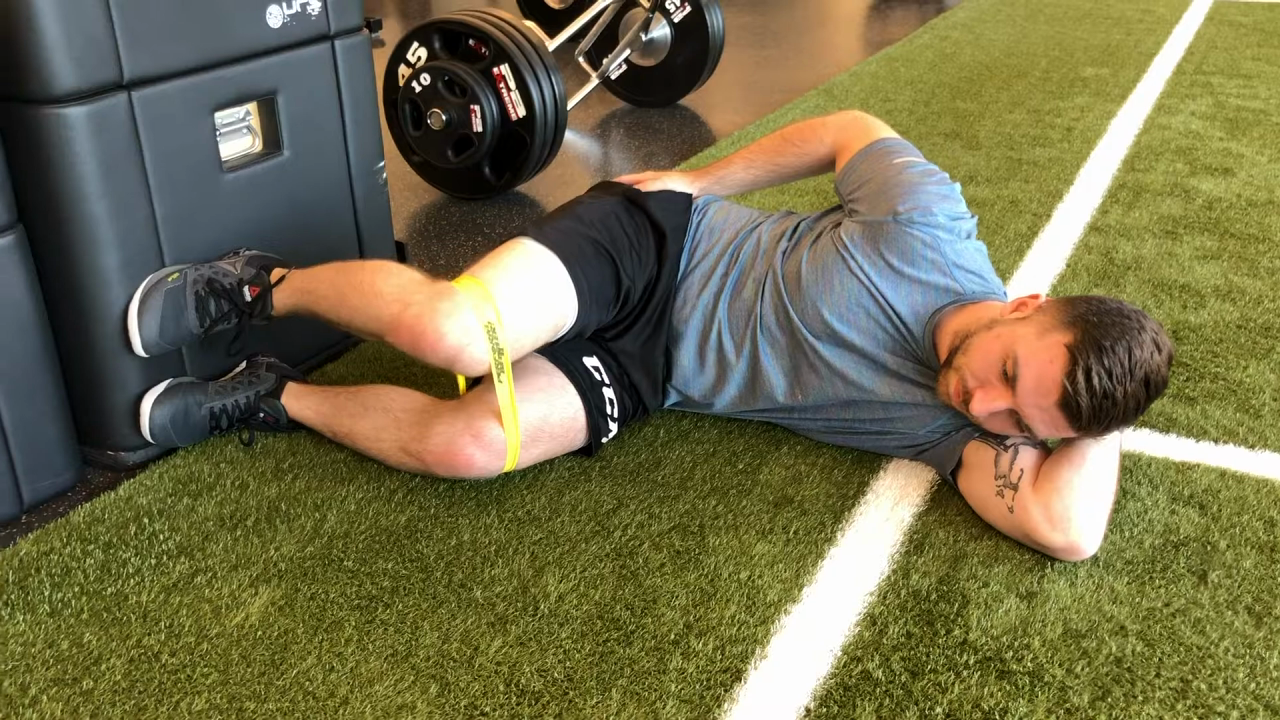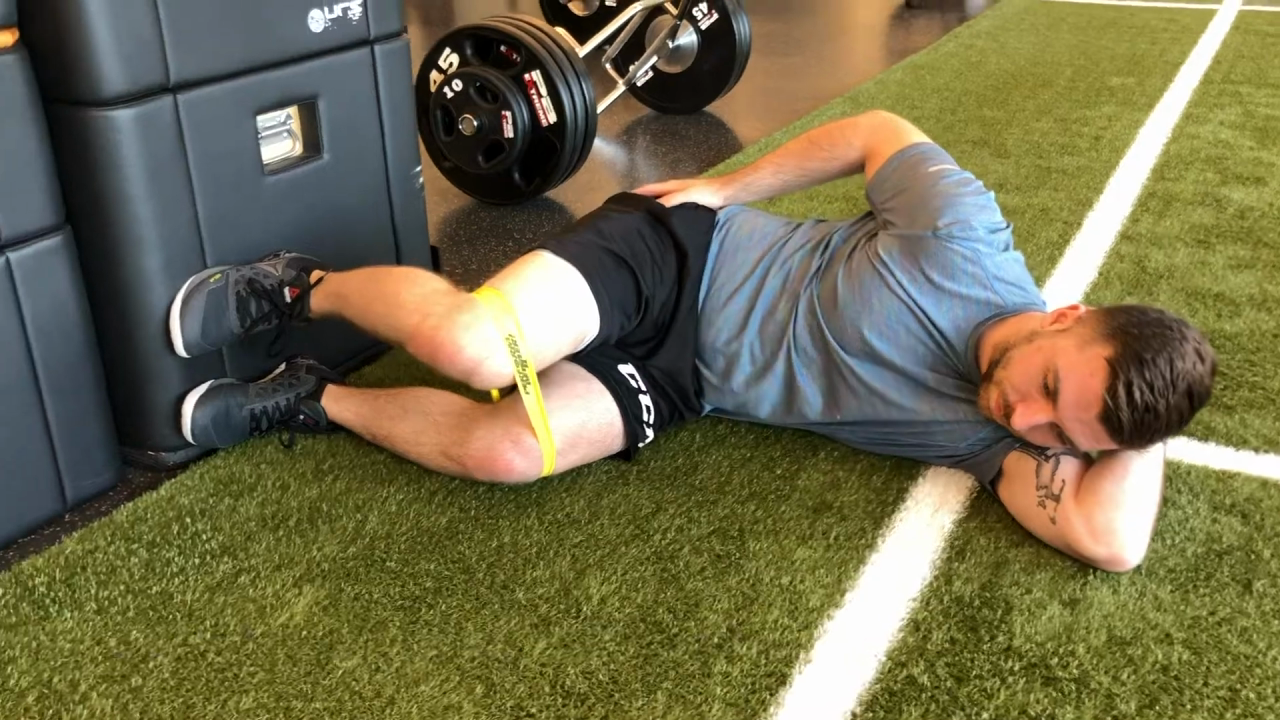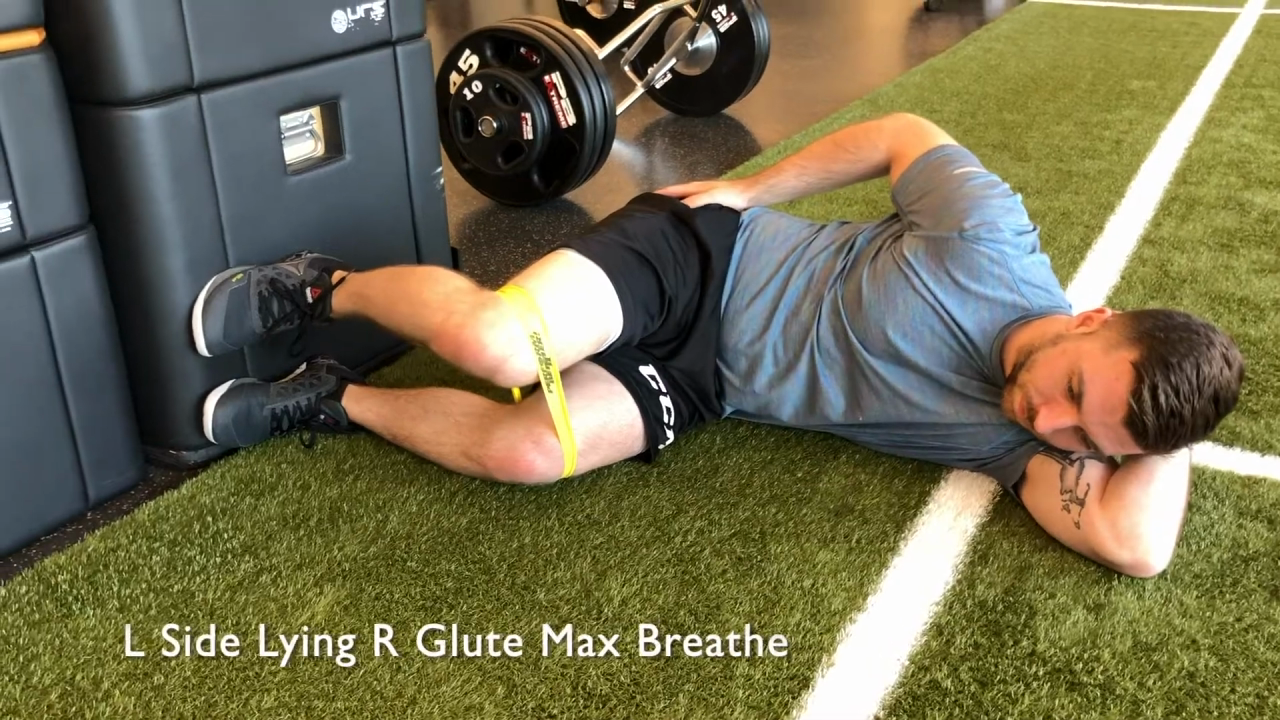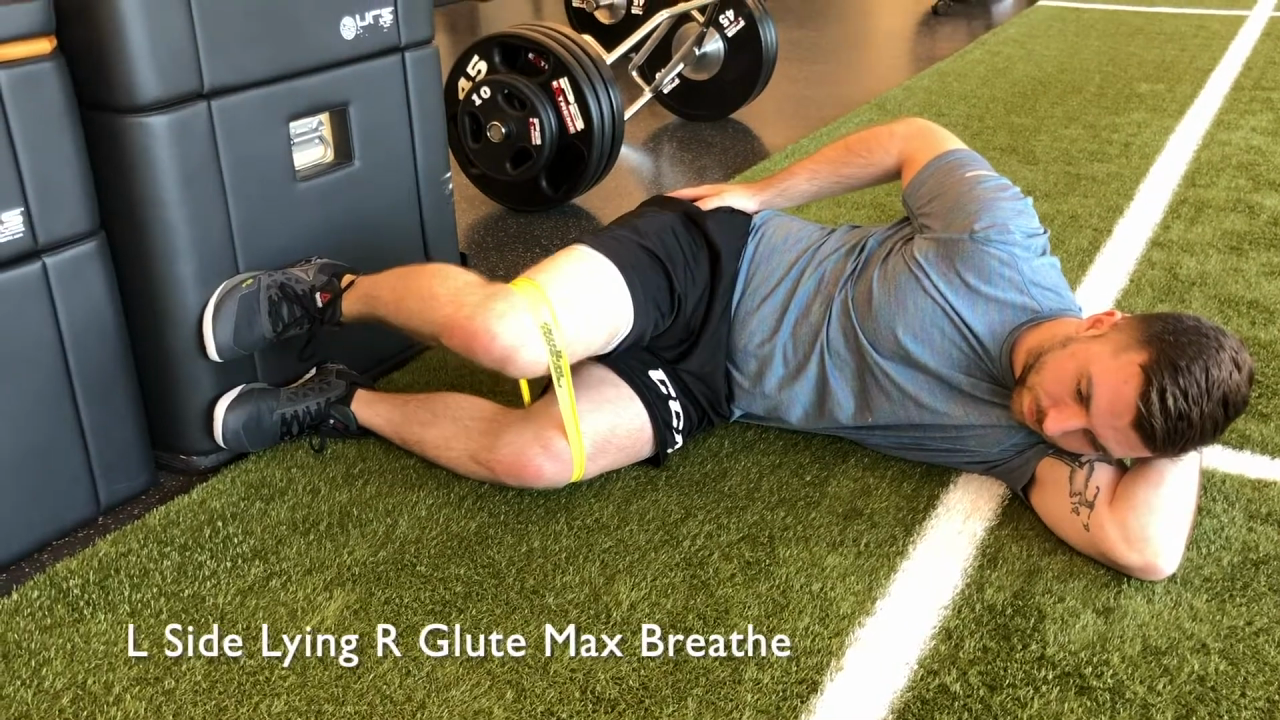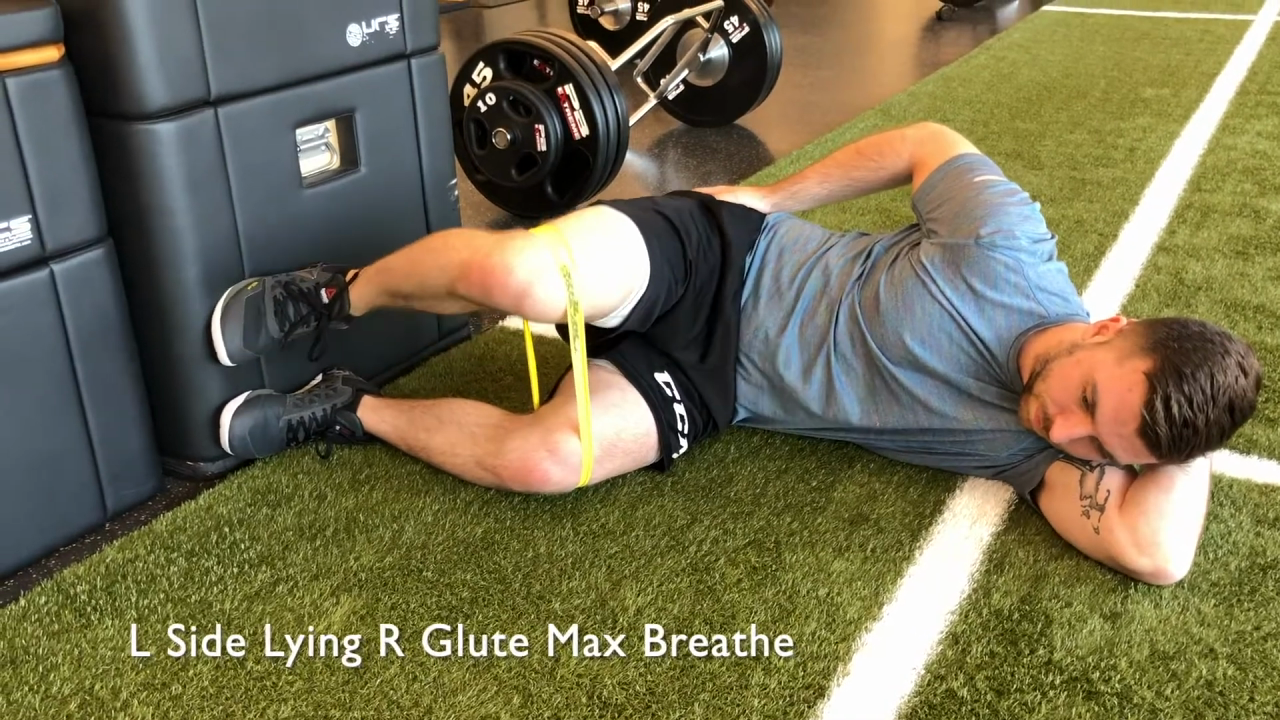
dt=0.5s
person 1, frame 1
left shoulder: (965, 429)
right shoulder: (931, 222)
left elbow: (1066, 528)
right elbow: (845, 129)
left wrist: (1100, 412)
right wrist: (698, 181)
left hip: (654, 373)
right hip: (655, 244)
left knee: (466, 445)
right knee: (450, 332)
left ankle: (275, 399)
right ankle: (267, 287)
person 1, frame 2
left shoulder: (1003, 438)
right shoulder: (964, 230)
left elbow: (1110, 540)
right elbow: (877, 130)
left wrist: (1138, 423)
right wrist: (733, 187)
left hip: (686, 381)
right hip: (682, 257)
left knee: (506, 452)
right knee: (472, 343)
left ankle: (314, 403)
right ankle: (304, 289)
person 1, frame 3
left shoulder: (1027, 444)
right shoulder: (990, 235)
left elbow: (1134, 545)
right elbow: (901, 132)
left wrist: (1165, 432)
right wrist: (752, 190)
left hip: (706, 383)
right hip: (703, 258)
left knee: (528, 450)
right knee: (496, 342)
left ankle: (335, 400)
right ankle: (327, 289)
person 1, frame 4
left shoulder: (1042, 447)
right shoulder: (1001, 237)
left elbow: (1143, 549)
right elbow: (912, 137)
left wrist: (1178, 429)
right wrist: (764, 192)
left hip: (713, 387)
right hip: (713, 260)
left knee: (538, 454)
right knee: (503, 334)
left ankle: (346, 404)
right ankle: (339, 294)
person 1, frame 5
left shoulder: (1045, 452)
right shoulder: (1008, 245)
left elbow: (1154, 554)
right elbow: (926, 141)
left wrist: (1181, 443)
right wrist: (773, 198)
left hip: (714, 389)
right hip: (721, 262)
left knee: (543, 460)
right knee: (522, 272)
left ankle: (351, 411)
right ankle: (341, 292)
